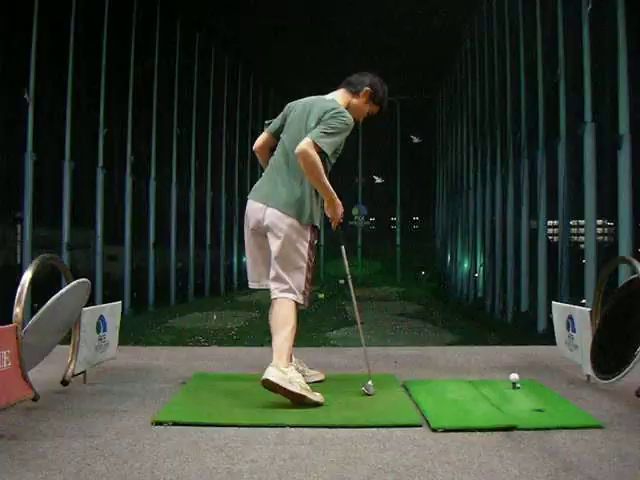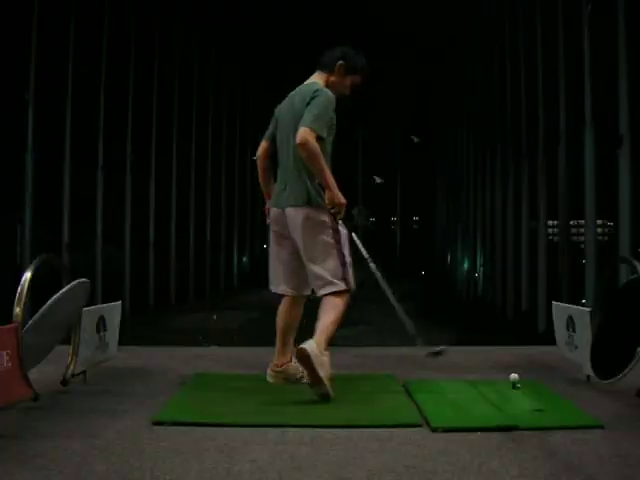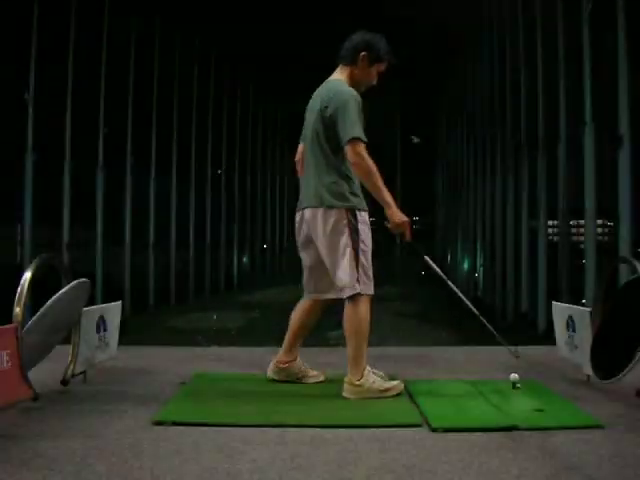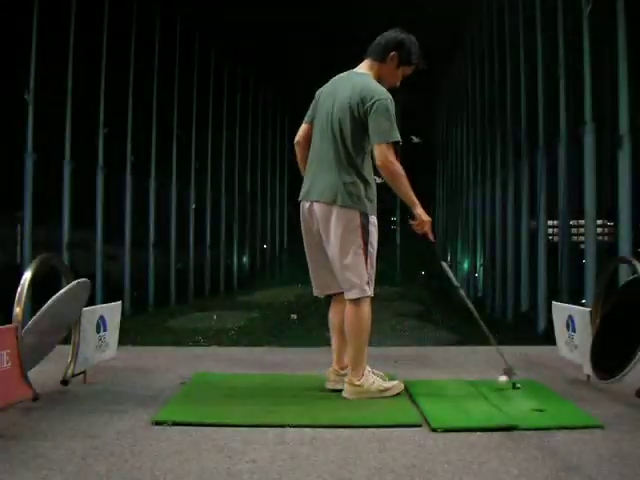
dt=0.4s
person 1, frame 1
left shoulder: (297, 104)
right shoulder: (341, 116)
left elbow: (260, 146)
right elbow: (304, 151)
right wrist: (331, 198)
left hip: (258, 203)
right hip: (292, 213)
left knee: (281, 289)
right knee: (288, 293)
left ankle: (286, 361)
right ankle: (281, 368)
person 1, frame 2
left shoulder: (287, 101)
right shoulder: (321, 96)
left elbow: (262, 155)
right elbow: (304, 141)
left wrist: (271, 196)
right wrist: (332, 187)
left hip: (282, 206)
right hip: (312, 206)
left knee: (293, 289)
right knee: (338, 286)
left ankle: (282, 363)
right ankle: (316, 346)
person 1, frame 3
left shoulder: (319, 95)
right shoulder: (345, 96)
left elbow: (300, 157)
right elbow: (357, 157)
right wrist: (391, 206)
left hip: (310, 205)
right hip: (338, 206)
left knee: (316, 293)
right knee: (356, 291)
left ankle: (285, 361)
right ankle: (357, 377)
person 1, frame 4
left shoulder: (329, 87)
right shoulder: (377, 95)
left elbow: (301, 141)
right elbow: (384, 159)
right wrist: (415, 207)
left hip: (313, 201)
right hip: (347, 204)
left knee: (339, 290)
right knee: (359, 290)
left ankle: (341, 368)
right ankle: (359, 378)
